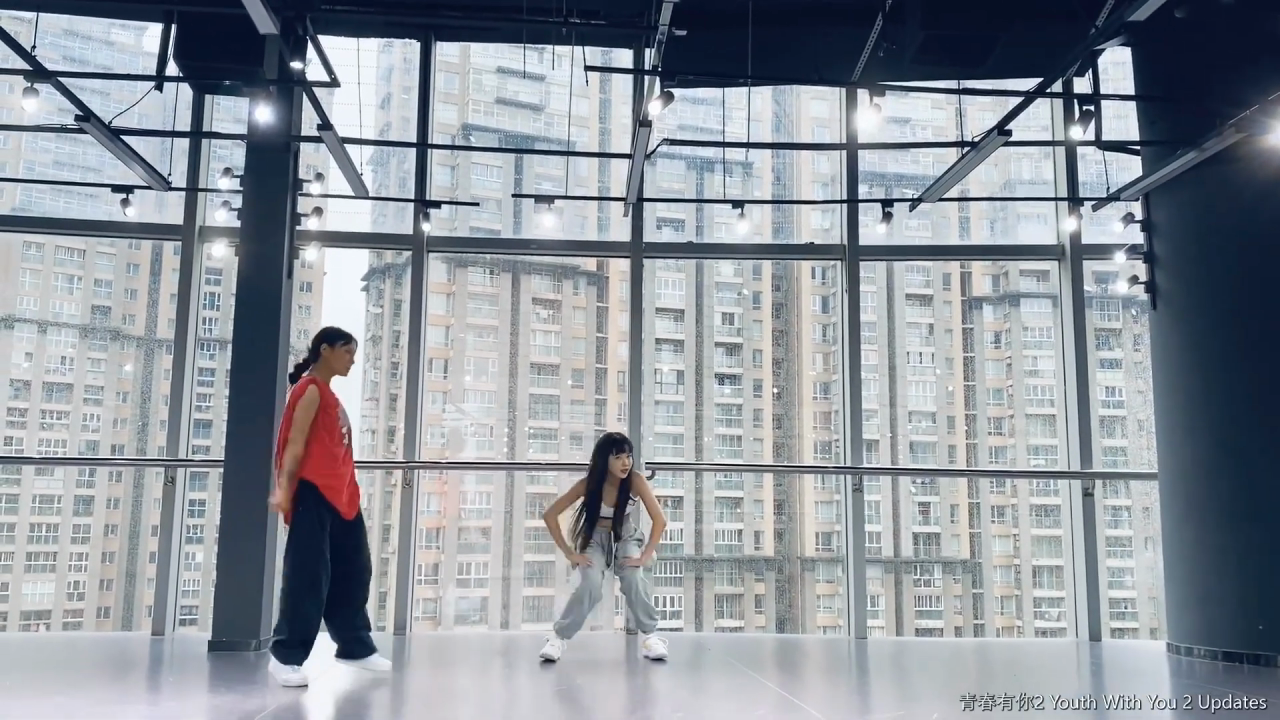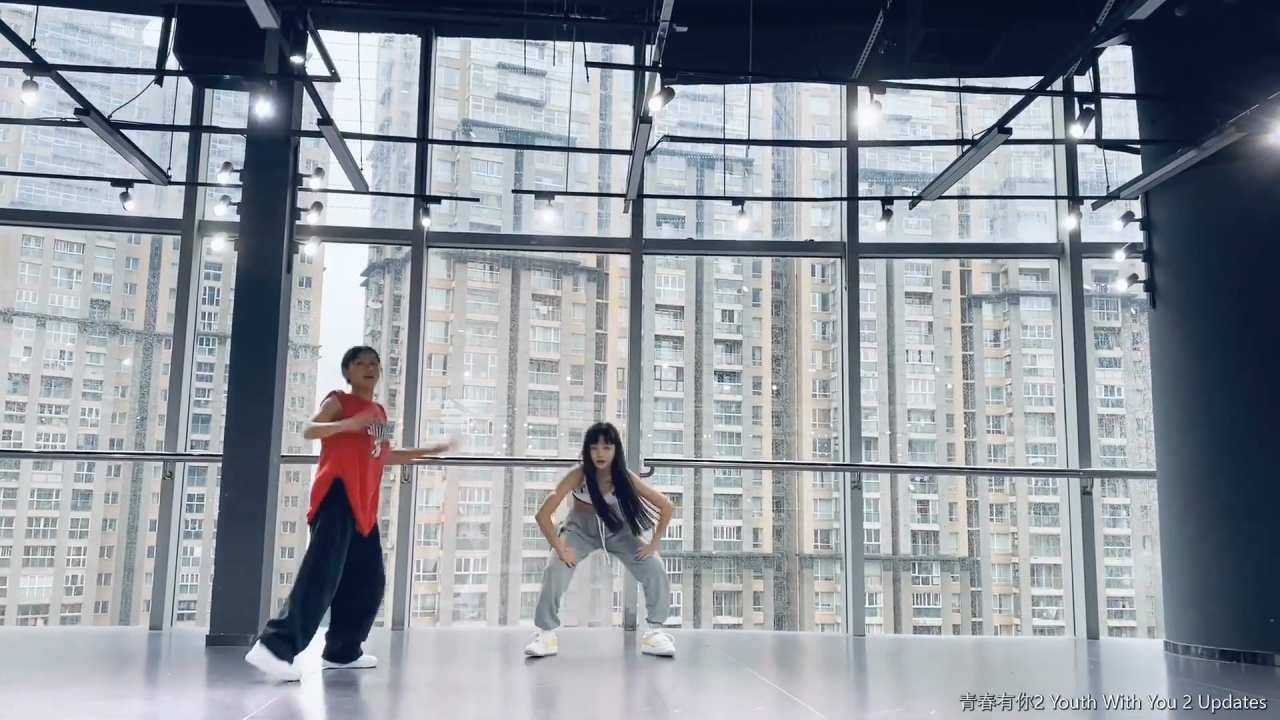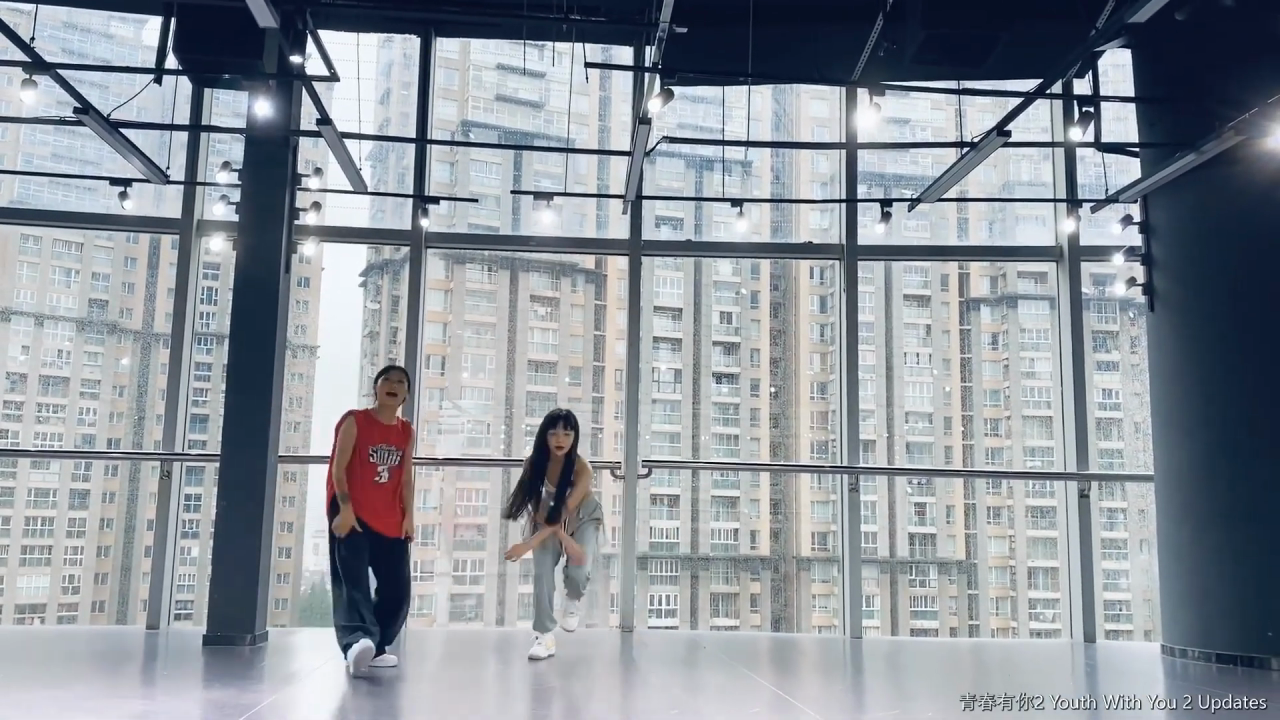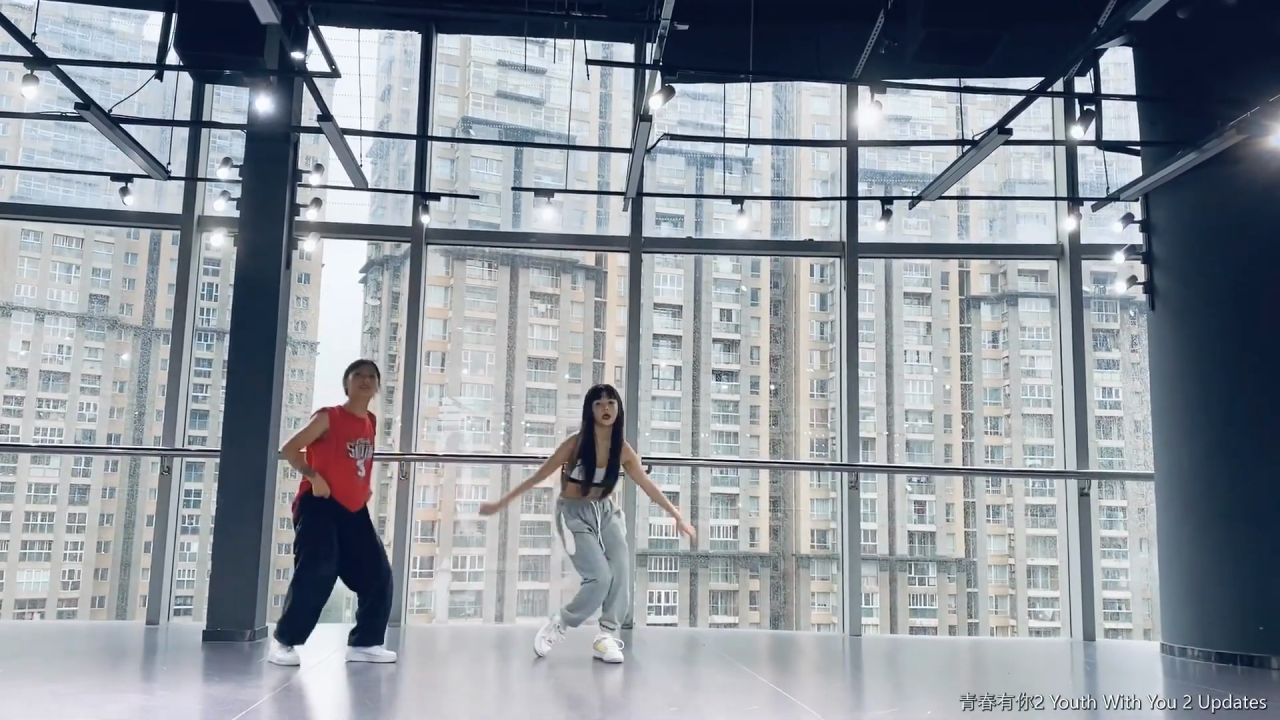
dt=0.5s
person 1, frame 1
left shoulder: (324, 390)
right shoulder: (310, 388)
right elbow: (297, 442)
right wrist: (284, 488)
left hip: (340, 496)
right hip: (314, 494)
left knee: (355, 573)
right knee: (311, 576)
left ankle: (356, 648)
right ankle: (286, 656)
person 1, frame 2
left shoulder: (378, 412)
right shoulder: (338, 401)
left elbow: (385, 455)
right elbow: (311, 430)
left wrist: (428, 451)
right wrist: (348, 425)
left hip: (364, 507)
right hip: (340, 495)
left knee: (368, 584)
right knee: (321, 577)
left ankle: (343, 651)
right ankle: (273, 647)
person 1, frame 3
left shoulder: (406, 431)
right shoulder: (355, 422)
left elbow: (406, 477)
right elbow: (338, 468)
left wrist: (408, 515)
right wrist: (343, 510)
left hip: (390, 522)
right hip: (353, 519)
left knee: (397, 590)
right knee: (353, 584)
left ankle: (374, 648)
right ankle: (358, 641)
person 1, frame 4
left shoulder: (370, 422)
right shoulder: (329, 417)
right elbow: (290, 449)
left wrist: (366, 487)
right wrist: (313, 477)
left hip: (354, 510)
right hip: (320, 505)
left knee: (378, 576)
right knee: (315, 573)
left ankle: (365, 643)
right ankle: (284, 642)
person 2, frame 1
left shoulder: (635, 480)
right shoulder: (589, 483)
left elbow: (659, 519)
right elbow: (550, 514)
left wrist: (645, 556)
right wrist: (569, 552)
left hip: (625, 539)
right hip: (594, 540)
left knee: (633, 580)
right knee: (591, 588)
left ankle: (650, 636)
right ankle: (558, 639)
person 2, frame 2
left shoulder: (624, 477)
right shoulder: (578, 475)
left elbow: (665, 506)
right elbow: (543, 514)
left wrist: (653, 543)
right wrist: (559, 548)
left hip: (616, 529)
right hip: (580, 529)
left knee: (655, 570)
right knee: (555, 574)
left ankle: (654, 632)
right ankle: (546, 634)
person 2, frame 3
left shoulder: (582, 470)
right shoulder: (535, 464)
left elbow: (566, 515)
right elbow: (537, 512)
left wrist: (527, 544)
right wrist: (566, 543)
left hip: (583, 515)
right hip: (548, 516)
left knee: (578, 571)
right knee: (544, 572)
left ankle: (572, 600)
right ankle: (545, 635)
person 2, frame 4
left shoulder: (623, 449)
right shoulder: (575, 444)
left elbow: (647, 485)
right elbow: (540, 475)
left wrist: (677, 516)
right wrist: (503, 502)
left hip: (605, 511)
right hip: (574, 515)
left knee: (621, 573)
right knee: (599, 578)
left ankle: (606, 636)
right ankle: (556, 626)
